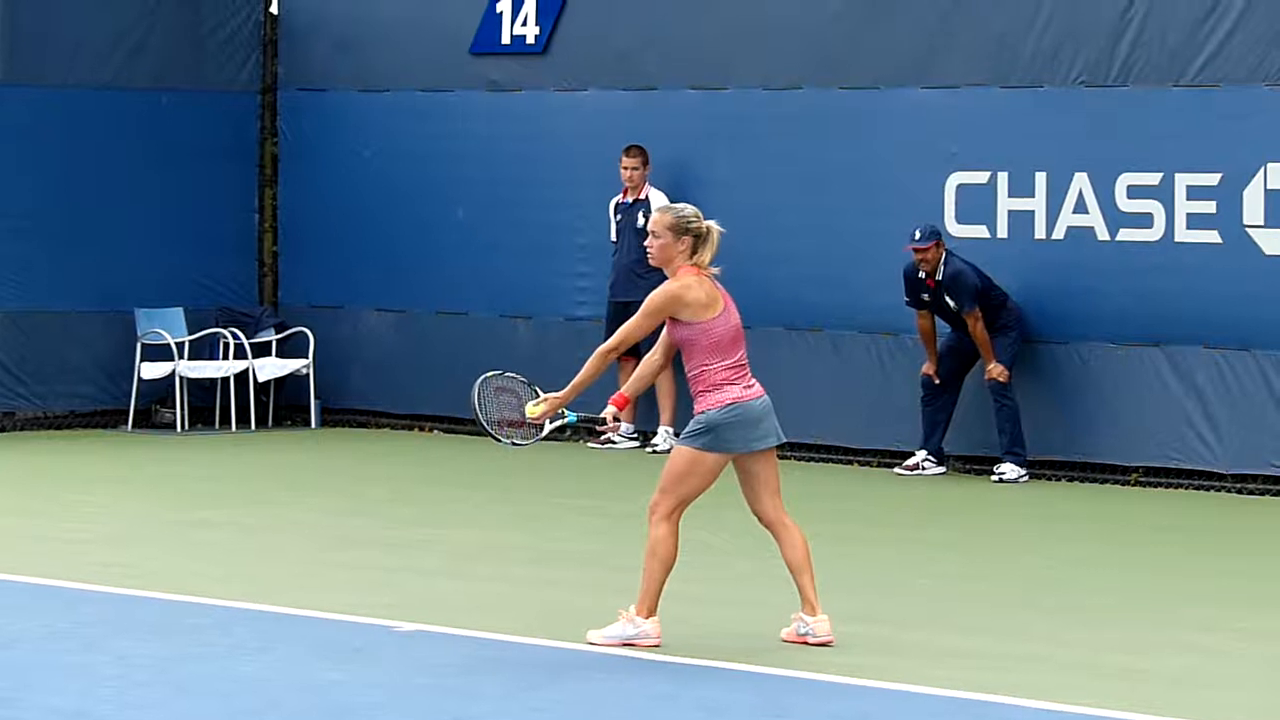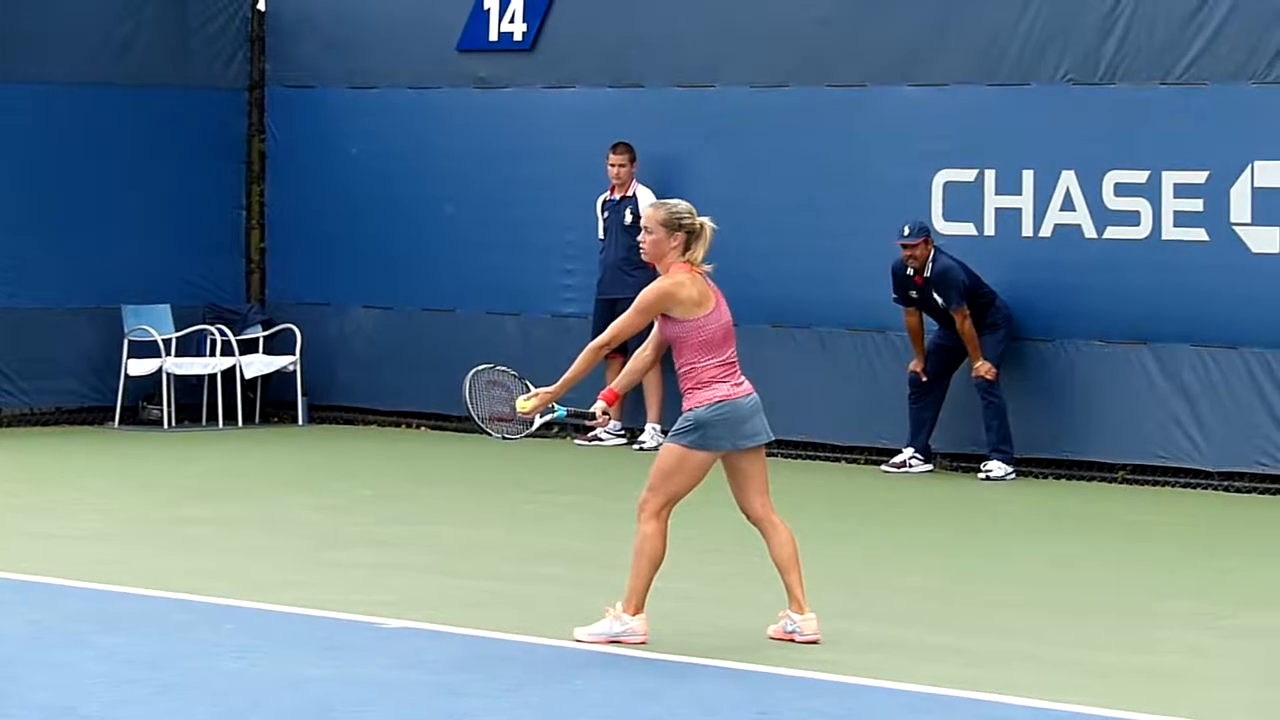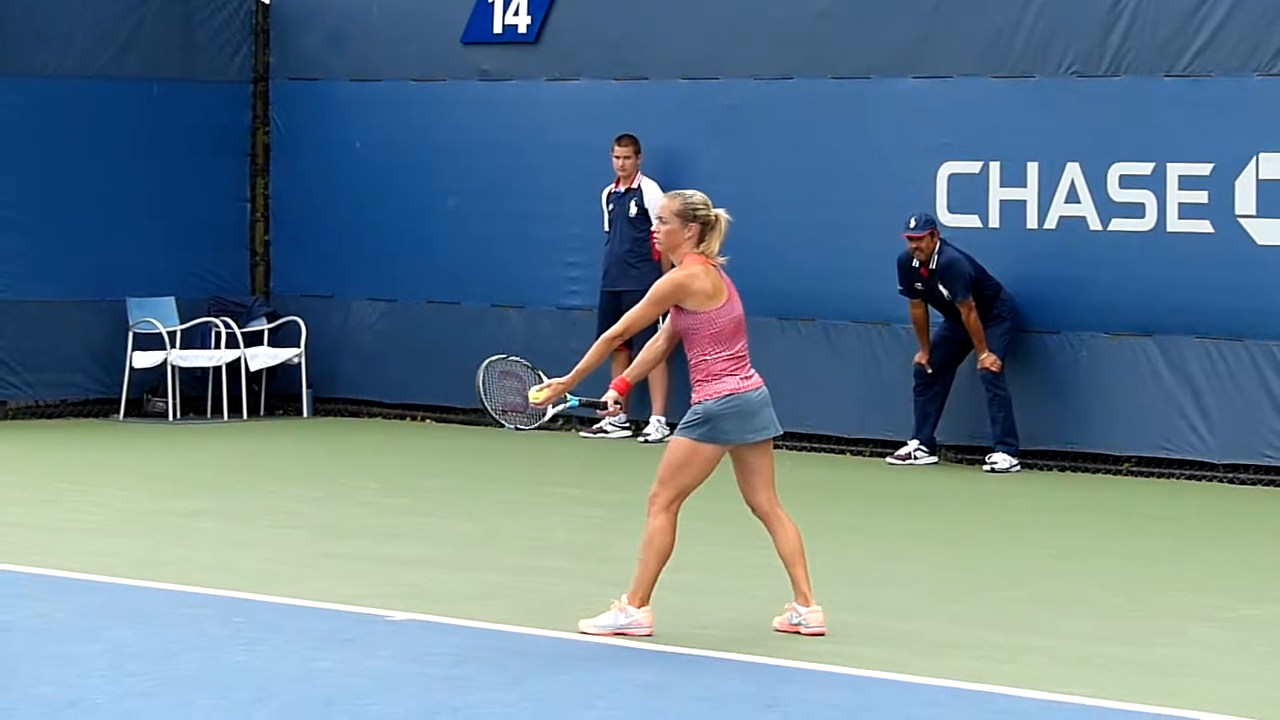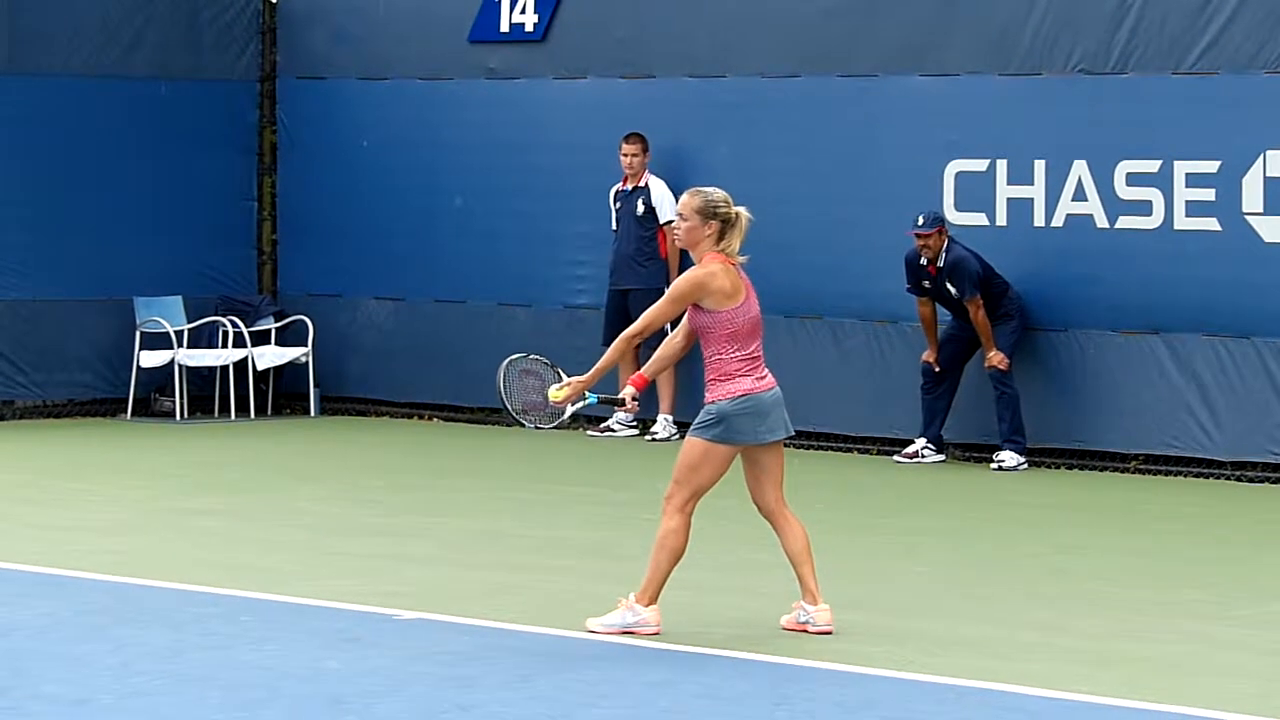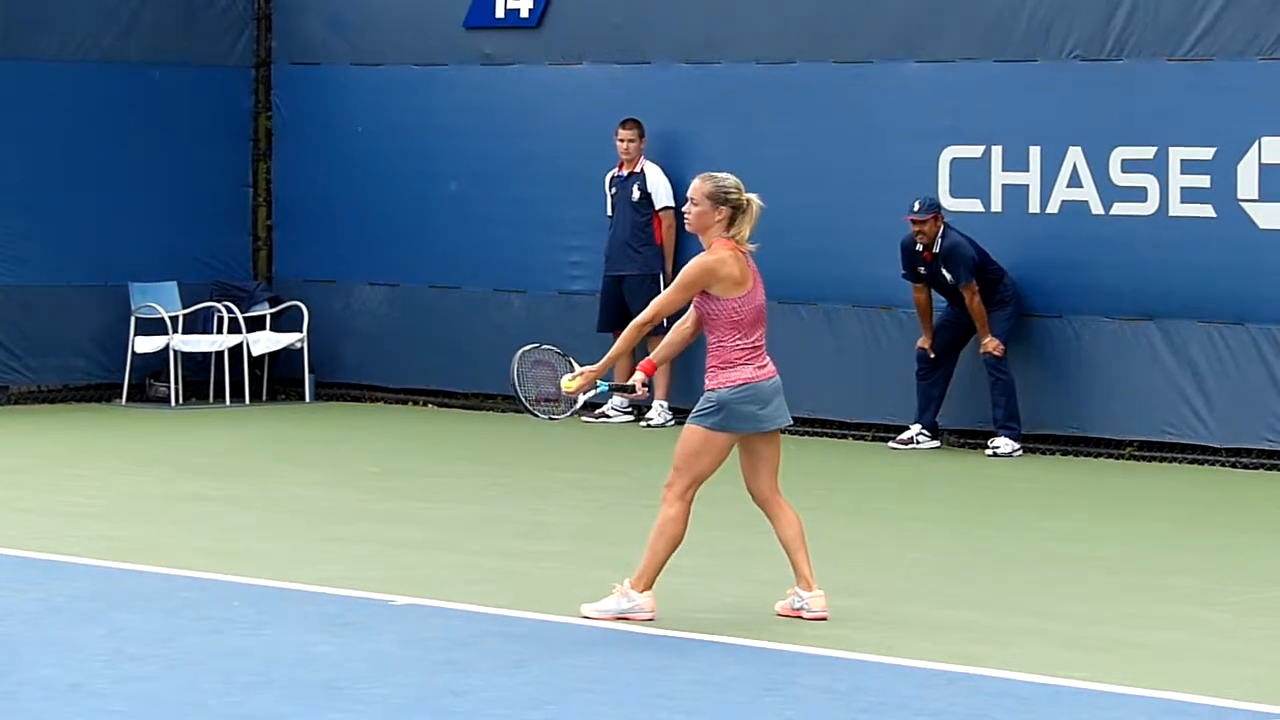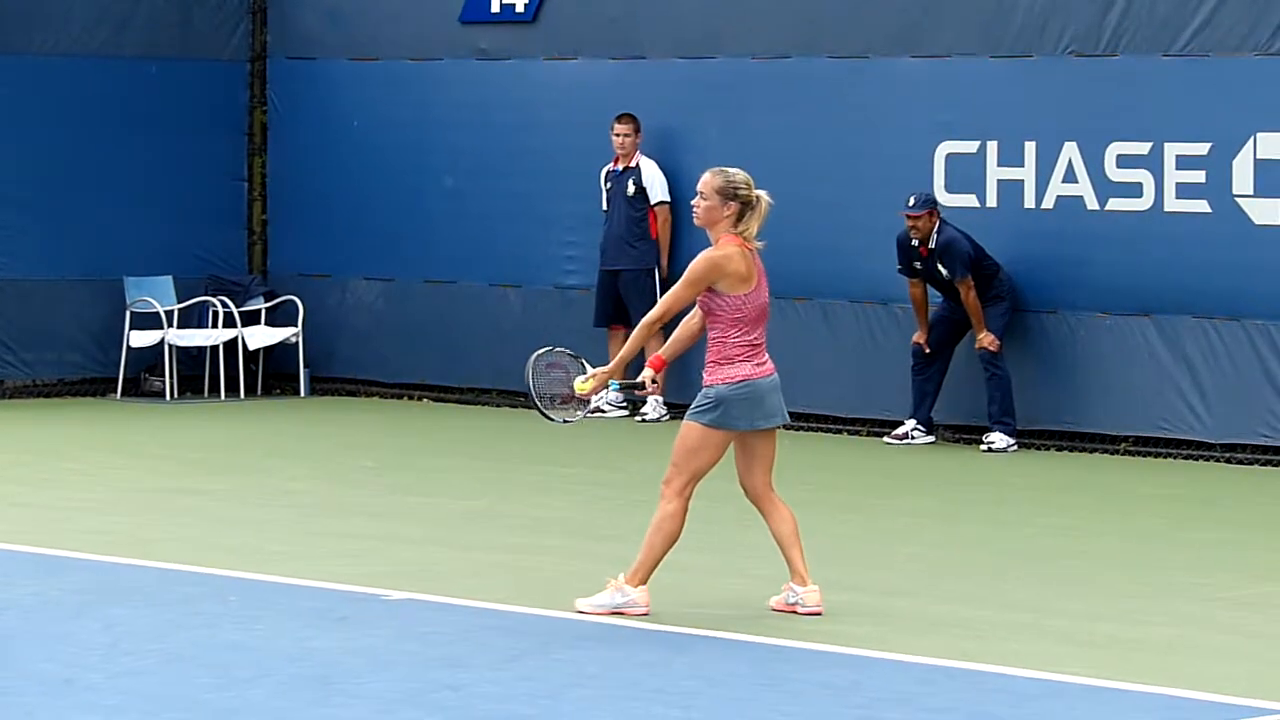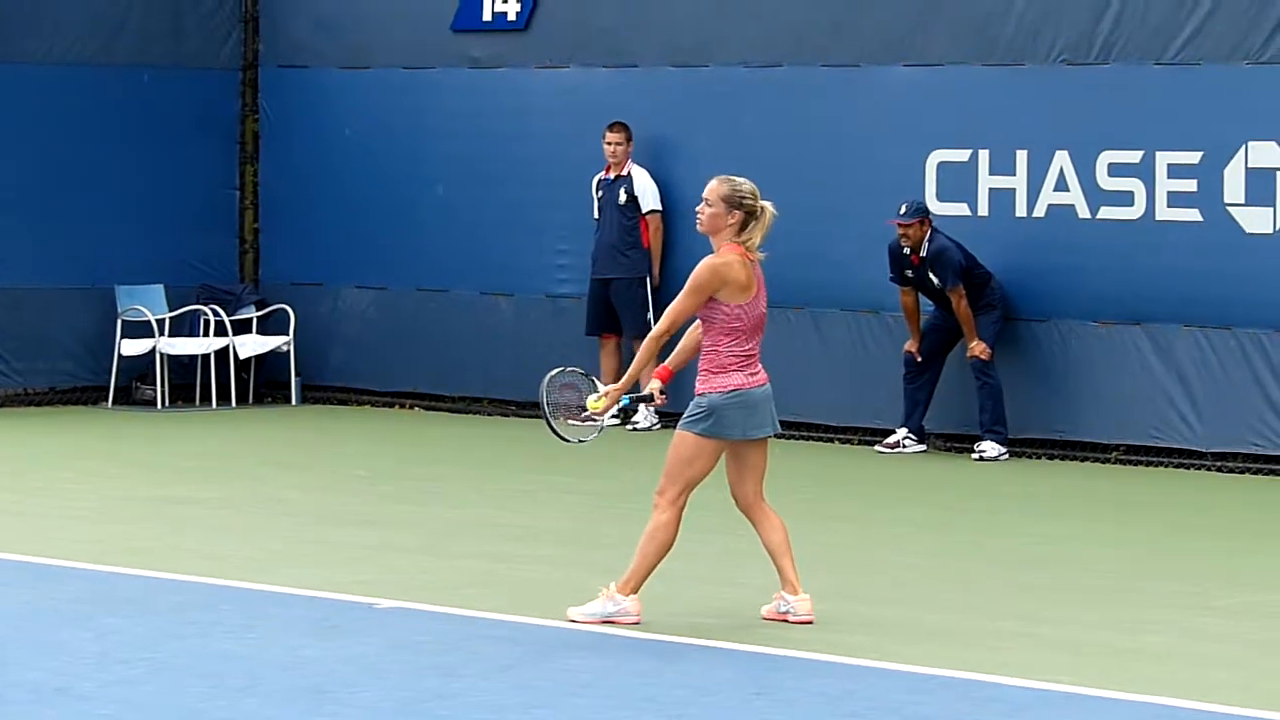
dt=0.7s
person 1, frame 1
left shoulder: (678, 290)
right shoulder: (700, 284)
left elbow: (612, 348)
right elbow: (658, 356)
left wrist: (564, 397)
right wrist: (620, 401)
left hip: (720, 415)
right hip: (753, 406)
left knee: (663, 511)
right knee: (773, 514)
left ankle: (643, 620)
right ankle: (814, 618)
person 1, frame 2
left shoulder: (670, 286)
right shoulder: (692, 280)
left elbow: (603, 344)
right elbow: (649, 351)
left wrist: (555, 392)
right wrist: (609, 396)
left hip: (708, 412)
right hip: (742, 404)
left knee: (651, 508)
right knee: (762, 513)
left ankle: (629, 617)
right ankle: (801, 616)
person 1, frame 3
left shoulder: (684, 278)
right shoulder: (706, 272)
left elbow: (616, 335)
right elbow: (663, 340)
left wrist: (568, 382)
right wrist: (621, 386)
left hip: (718, 405)
right hip: (750, 397)
left knee: (662, 502)
right knee: (767, 506)
left ankle: (634, 609)
right ankle: (807, 608)
person 1, frame 4
left shoulder: (703, 276)
right shoulder: (726, 270)
left elbow: (636, 332)
right elbow: (681, 338)
left wrist: (587, 379)
right wrist: (638, 381)
left hip: (731, 405)
right hip: (763, 398)
left knee: (677, 503)
right knee: (774, 506)
left ankle: (642, 608)
right ankle: (814, 606)
person 1, frame 5
left shoulder: (711, 262)
right shoulder: (736, 256)
left elbow: (646, 320)
right elbow: (690, 323)
left wrist: (599, 369)
right wrist: (647, 368)
left hip: (730, 393)
right hip: (762, 386)
left knee: (676, 492)
right knee: (767, 494)
left ankle: (636, 593)
right ankle: (809, 592)
person 1, frame 6
left shoulder: (717, 258)
right shoulder: (744, 252)
left elbow: (655, 317)
right elbow: (698, 318)
left wrist: (614, 368)
right wrist: (656, 364)
left hip: (728, 389)
right hip: (760, 383)
left knee: (674, 489)
right knee: (761, 491)
left ankle: (631, 589)
right ankle: (803, 588)
person 1, frame 7
left shoulder: (718, 265)
right shoulder: (745, 261)
left elbow: (661, 330)
left wrist: (624, 384)
right wrist: (663, 375)
left hip: (721, 398)
right hip: (753, 393)
left knee: (668, 499)
right knee: (751, 500)
left ankle: (622, 598)
right ankle: (794, 597)
person 2, frame 1
left shoulder: (657, 200)
right shoulder: (615, 204)
right wrist: (619, 279)
left hip: (649, 292)
right hip: (619, 292)
right knee: (625, 358)
left ankle: (665, 431)
right ankle: (626, 429)
person 2, frame 2
left shoulder: (644, 197)
right shoulder: (603, 201)
right wrist: (607, 277)
left hip: (636, 291)
right hip: (607, 291)
right knee: (613, 356)
left ankle: (653, 429)
right ankle: (613, 427)
person 2, frame 3
left shoulder: (649, 190)
right shoulder: (608, 194)
right wrist: (612, 272)
left hip: (642, 284)
right hip: (612, 283)
right knee: (618, 349)
left ankle: (658, 421)
right ankle: (618, 418)
person 2, frame 4
left shoulder: (657, 189)
right shoulder: (616, 192)
left elbow: (672, 237)
left wrist: (672, 281)
right wrist: (619, 271)
left hip: (650, 284)
right hip: (619, 282)
left knee: (658, 349)
right knee: (625, 348)
left ankle: (665, 420)
right ankle: (624, 417)
person 2, frame 5
left shoulder: (653, 175)
right shoulder: (611, 178)
left elbow: (668, 222)
left wrist: (668, 266)
right wrist: (614, 257)
left hip: (645, 270)
right hip: (615, 268)
left knee: (654, 334)
right knee: (620, 334)
left ankle: (661, 406)
right ankle: (620, 404)
person 2, frame 6
left shoulder: (648, 169)
right shoulder: (607, 172)
left elbow: (664, 217)
left wrist: (663, 261)
right wrist: (609, 252)
left hip: (641, 265)
right hip: (610, 263)
right knee: (615, 328)
left ankle: (656, 401)
right ankle: (614, 397)
person 2, frame 7
left shoulder: (640, 178)
right shoulder: (598, 181)
left elbow: (655, 226)
left wrist: (655, 270)
right wrist: (600, 260)
left hip: (632, 273)
right hip: (601, 272)
left knee: (641, 338)
right knee: (607, 337)
left ankle: (648, 409)
person 3, frame 1
left shoulder: (958, 273)
right shoulder: (912, 273)
left elbow: (975, 321)
right elbow: (924, 317)
left wrist: (990, 364)
right wrist: (932, 360)
left hip: (1002, 325)
right hip: (963, 330)
left knee: (997, 383)
right knee: (933, 381)
left ankle: (1014, 463)
right ankle: (930, 456)
person 3, frame 2
left shoulder: (946, 270)
right shoulder: (900, 270)
left elbow: (963, 319)
right elbow: (912, 314)
left wrist: (978, 361)
right wrist: (919, 358)
left hip: (989, 323)
right hip: (950, 327)
left knee: (985, 381)
right knee: (920, 379)
left ankle: (1001, 461)
right ankle: (917, 454)
person 3, frame 3
left shoulder: (952, 262)
right shoulder: (906, 262)
left elbow: (968, 311)
right elbow: (917, 306)
left wrist: (983, 353)
right wrist: (925, 350)
left hip: (995, 315)
right hip: (955, 320)
left knee: (990, 373)
right knee: (925, 371)
left ankle: (1006, 453)
right ankle: (922, 446)
person 3, frame 4
left shoulder: (960, 260)
right shoulder: (914, 260)
left elbow: (976, 308)
right elbow: (925, 304)
left wrist: (990, 351)
right wrist: (932, 348)
left hip: (1002, 313)
right hip: (963, 318)
left knee: (997, 371)
right knee: (933, 369)
left ankle: (1013, 451)
right ankle: (929, 444)
person 3, frame 5
left shoulder: (955, 247)
right shoulder: (910, 246)
left elbow: (972, 295)
right elbow: (921, 291)
left wrist: (986, 337)
right wrist: (927, 335)
left hip: (998, 300)
right hip: (959, 305)
left knee: (993, 357)
right knee: (928, 355)
left ankle: (1008, 437)
right ankle: (925, 430)
person 3, frame 6
left shoulder: (951, 242)
right shoulder: (905, 241)
left elbow: (968, 290)
right elbow: (916, 286)
left wrist: (981, 333)
right wrist: (923, 330)
left hip: (993, 295)
right hip: (954, 300)
left knee: (988, 352)
right knee: (923, 350)
left ankle: (1003, 432)
right ankle: (919, 425)
person 3, frame 7
left shoulder: (942, 250)
right shoulder: (897, 250)
left elbow: (959, 298)
right elbow: (908, 294)
left wrist: (972, 341)
right wrist: (915, 338)
left hip: (984, 304)
right hip: (946, 308)
left knee: (980, 361)
right knee: (915, 359)
left ankle: (994, 441)
right ankle: (911, 434)
